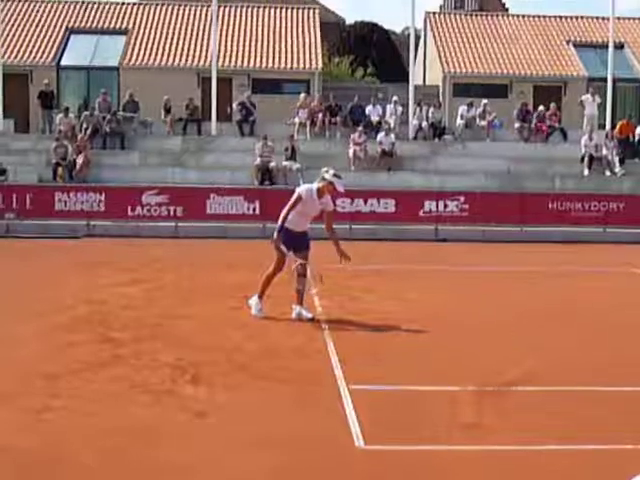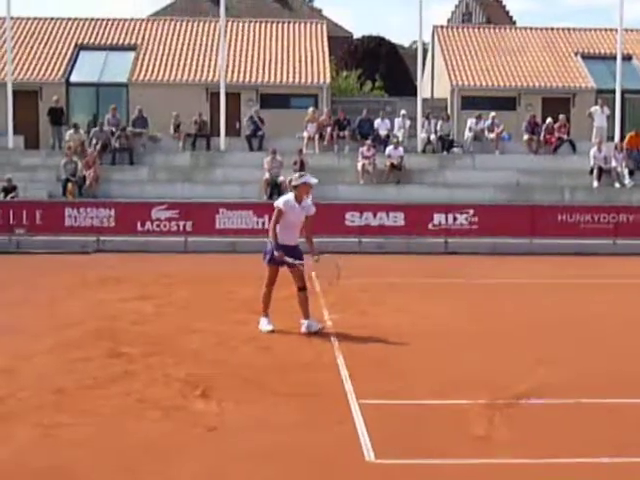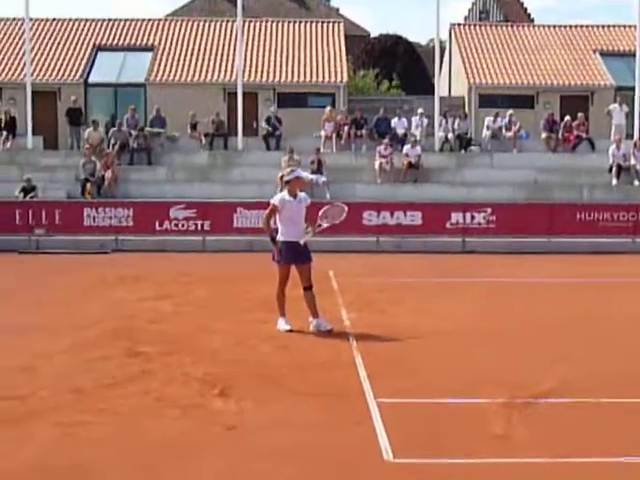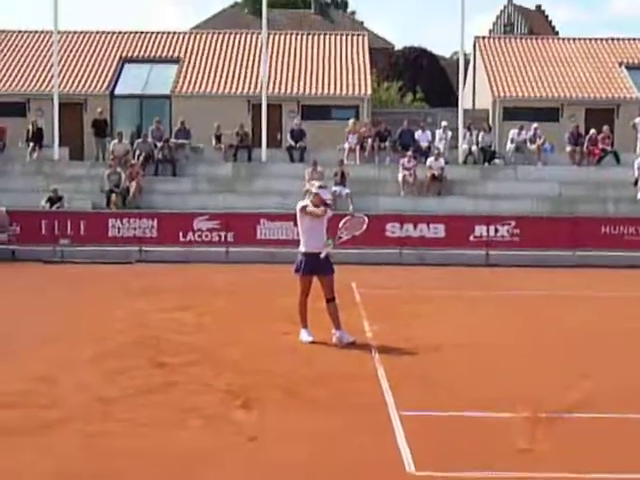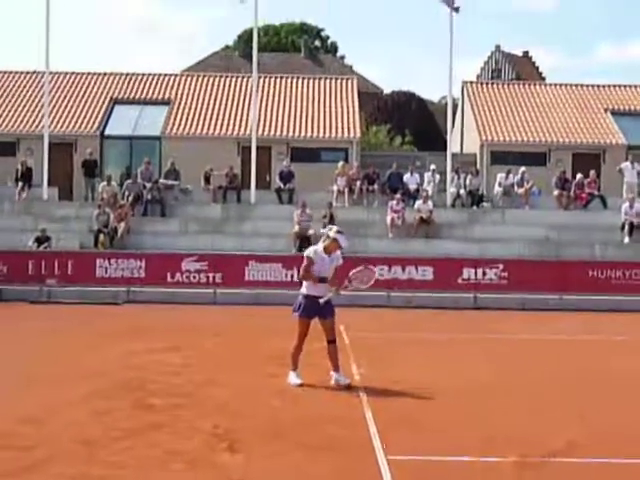
dt=1s
person 1, frame 1
left shoulder: (327, 202)
right shoulder: (305, 190)
left elbow: (329, 227)
right elbow: (287, 210)
left wrist: (339, 249)
right wrist: (278, 231)
left hip: (302, 234)
right hip: (286, 230)
left knee: (302, 270)
right knee: (277, 268)
left ankle: (298, 308)
right ankle: (257, 300)
person 1, frame 2
left shoulder: (308, 206)
right shoulder: (284, 202)
left elbow: (306, 230)
right elbow: (273, 226)
left wrist: (313, 251)
right wrist: (276, 249)
left hip: (294, 247)
right hip: (278, 246)
left knee: (302, 284)
right knee: (270, 283)
left ankle: (307, 321)
right ankle: (264, 319)
person 1, frame 3
left shoulder: (303, 198)
right shoulder: (280, 199)
right elbow: (266, 221)
left wrist: (309, 227)
right wrist: (274, 241)
left hip: (301, 244)
right hip: (285, 245)
left knee: (307, 284)
right knee: (282, 284)
left ankle: (316, 320)
right ankle: (282, 319)
person 1, frame 4
left shoulder: (325, 210)
right shoulder: (303, 206)
right elbow: (319, 213)
right wrist: (325, 206)
left hip: (322, 256)
right hip: (307, 256)
left knee: (330, 295)
right knee: (304, 295)
left ankle: (338, 332)
right ankle: (304, 330)
person 1, frame 5
left shoulder: (336, 257)
right shoulder: (313, 252)
right elbow: (303, 275)
left wrist: (335, 285)
right wrist: (324, 280)
left hip: (324, 300)
right hip: (308, 299)
left knee: (331, 337)
right knee: (301, 337)
left ankle: (336, 374)
right ankle: (293, 372)
